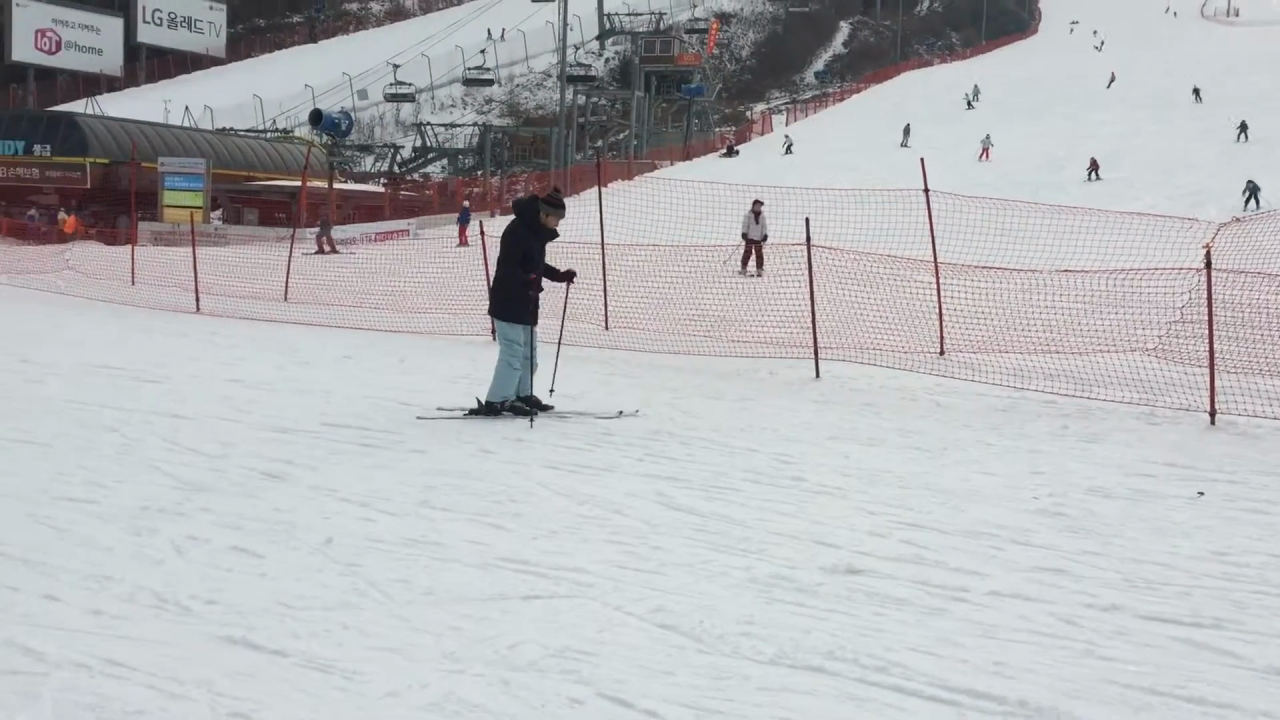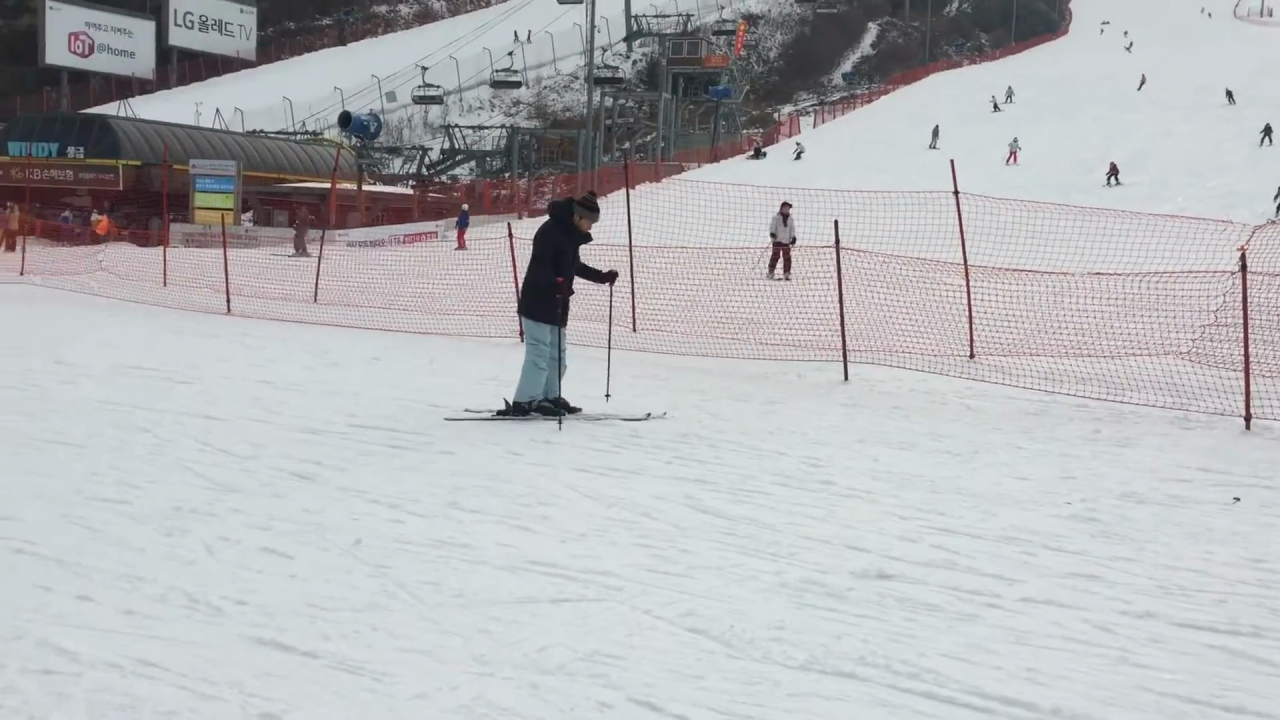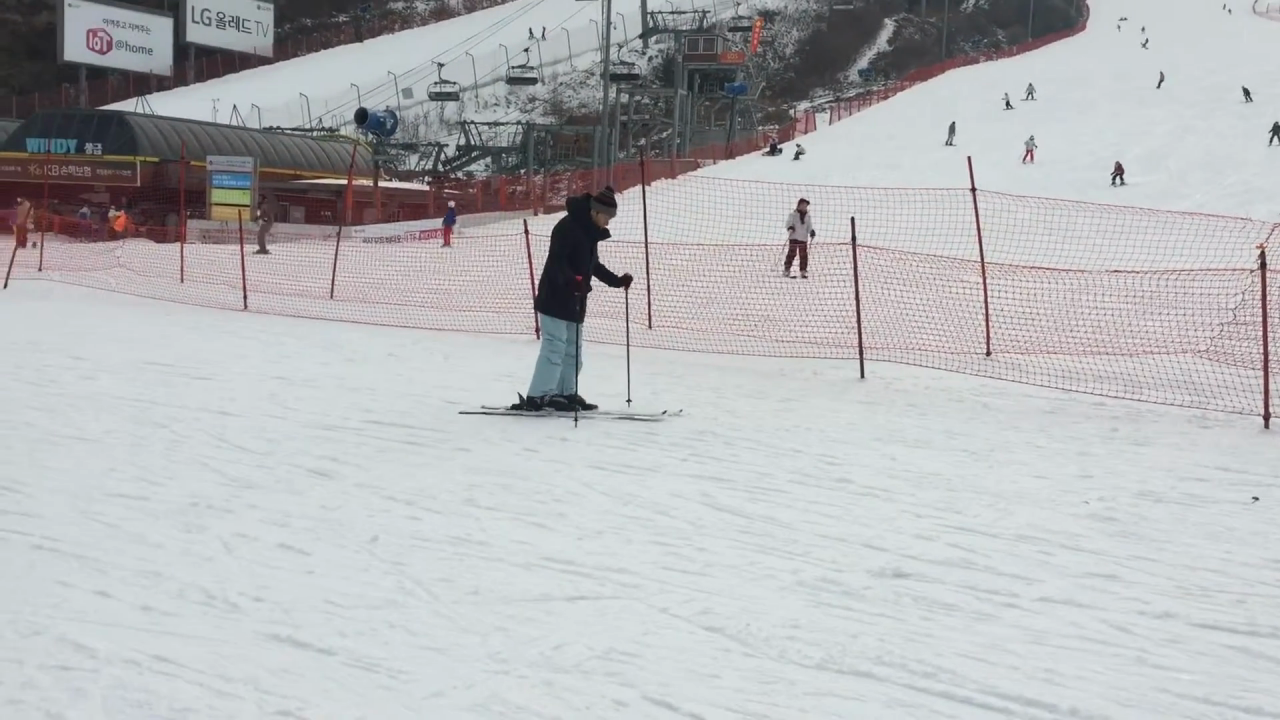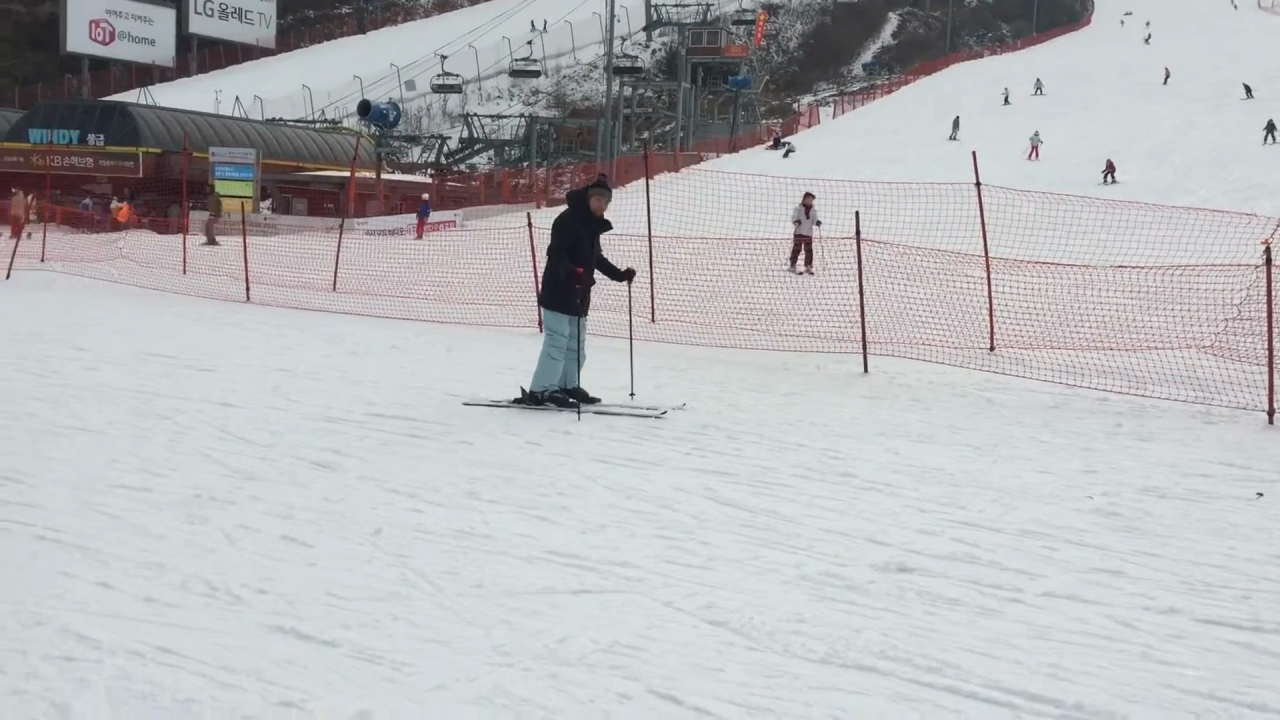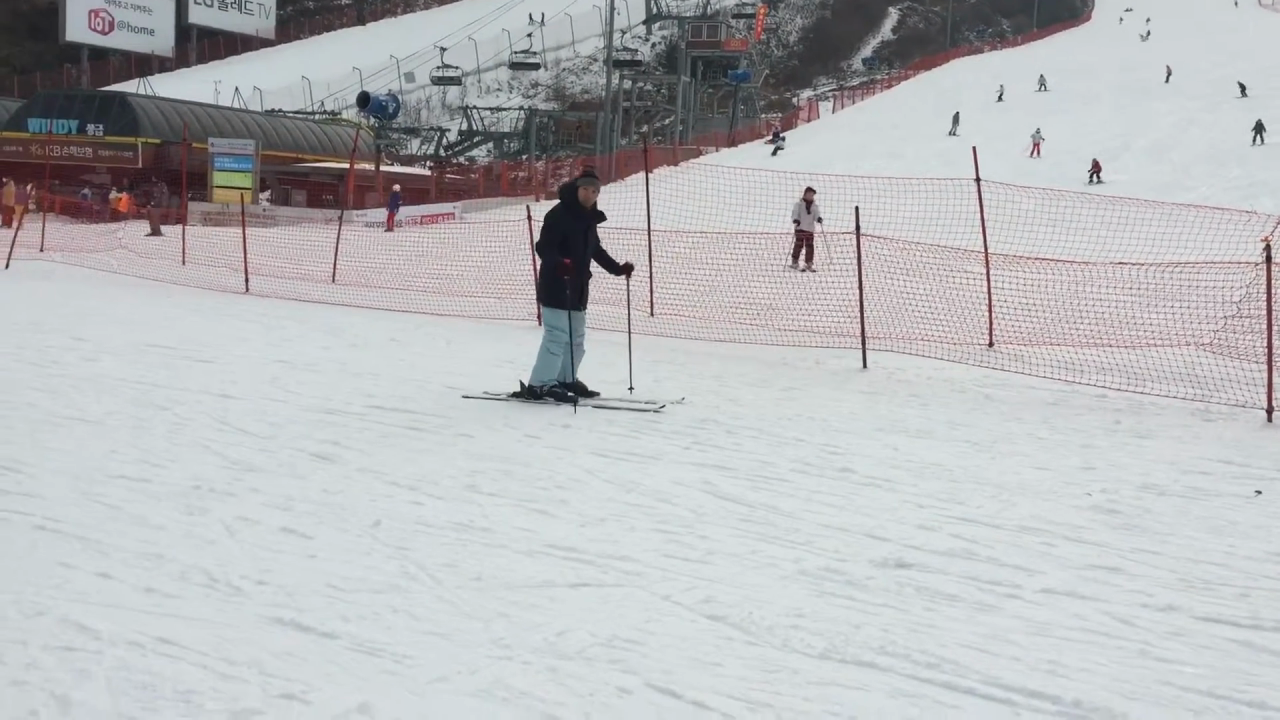
dt=0.2s
person 1, frame 1
left shoulder: (536, 231)
right shoulder: (518, 230)
right elbow: (506, 266)
left wrist: (559, 275)
right wrist: (525, 280)
left hip: (525, 299)
right hip: (508, 299)
left knee: (528, 350)
right knee: (513, 350)
left ankle: (522, 394)
right ankle: (497, 401)
person 1, frame 2
left shoulder: (571, 234)
right shoulder: (550, 231)
left elbow: (574, 265)
right elbow: (538, 265)
left wrist: (601, 276)
right wrist: (552, 282)
left hip: (557, 302)
right hip: (538, 300)
left knee: (556, 352)
right knee: (539, 351)
left ankle: (550, 396)
right ankle: (525, 401)
person 1, frame 3
left shoulder: (590, 231)
right shoulder: (568, 226)
left elbow: (592, 264)
right elbow: (555, 261)
left wrist: (616, 281)
right wrist: (570, 280)
left hip: (575, 298)
right hip: (555, 296)
left knee: (572, 349)
right knee: (555, 347)
left ankle: (565, 392)
right ankle: (539, 396)
person 1, frame 4
left shoulder: (593, 224)
right shoulder: (568, 219)
left elbow: (596, 257)
right elbow: (554, 253)
left wrist: (618, 274)
right wrist: (571, 272)
left hip: (578, 292)
right hip: (558, 290)
left knee: (576, 343)
right knee: (557, 341)
left ankle: (568, 386)
right ankle: (541, 391)
person 1, frame 5
left shoulder: (589, 217)
right shoulder: (558, 214)
left elbow: (595, 249)
right elbow: (543, 247)
left wrist: (617, 268)
right wrist: (558, 263)
left hip: (577, 285)
right hip: (555, 285)
left knee: (576, 337)
right knee: (557, 335)
left ankle: (567, 379)
right ankle: (539, 385)
